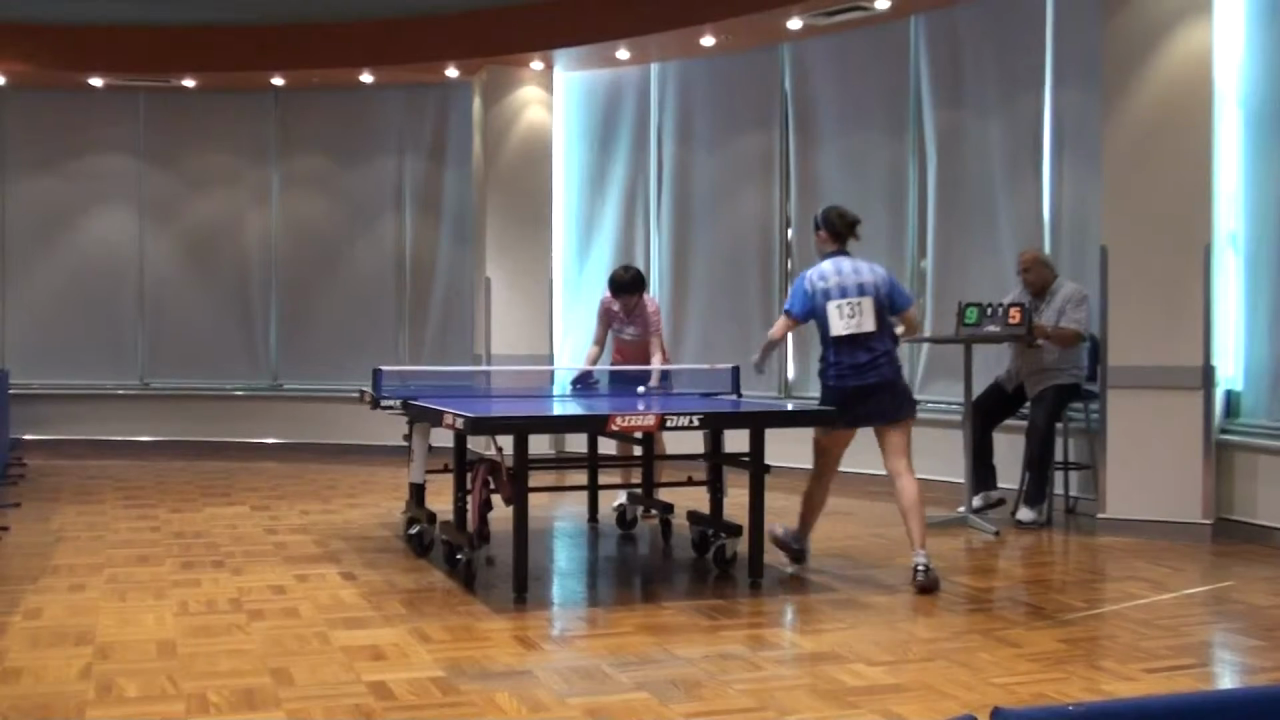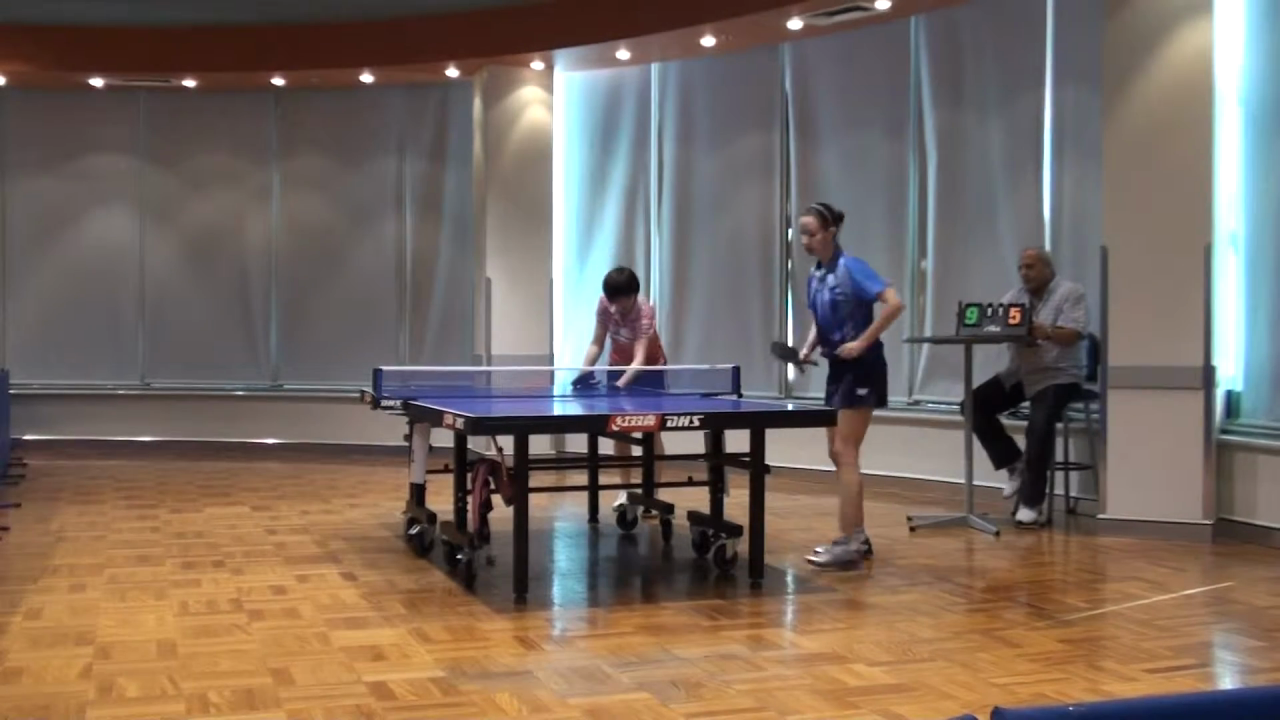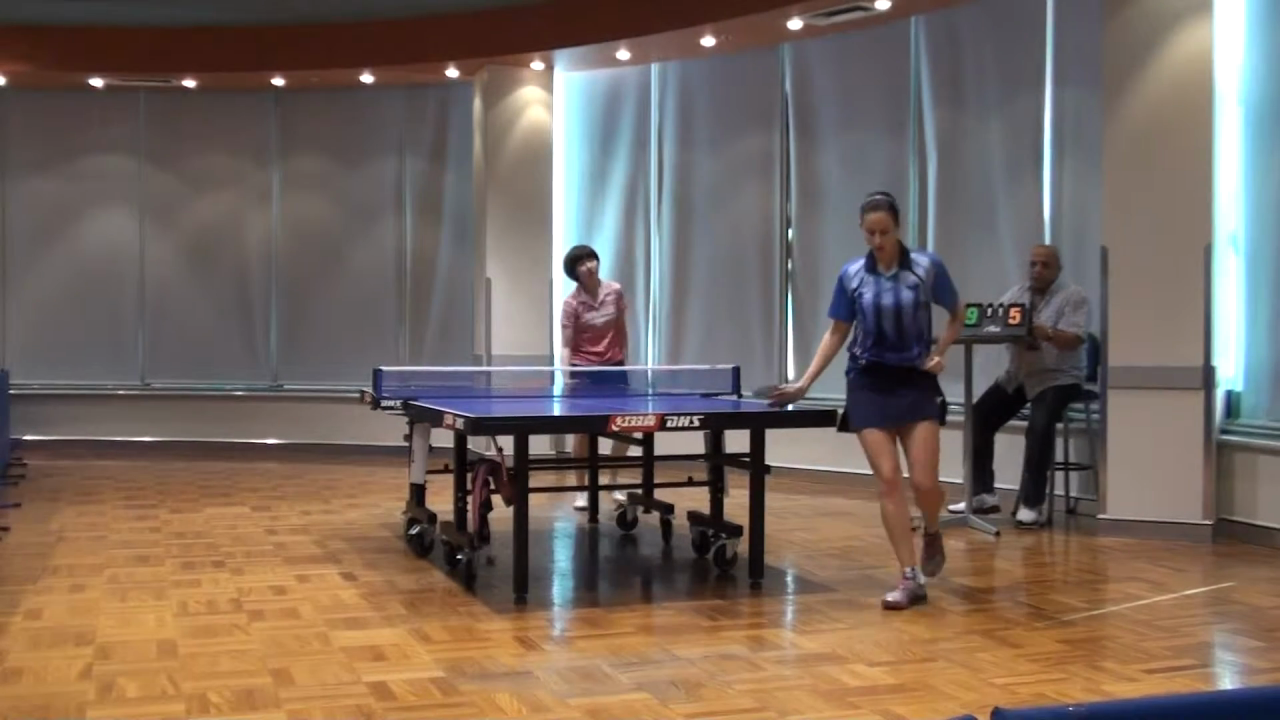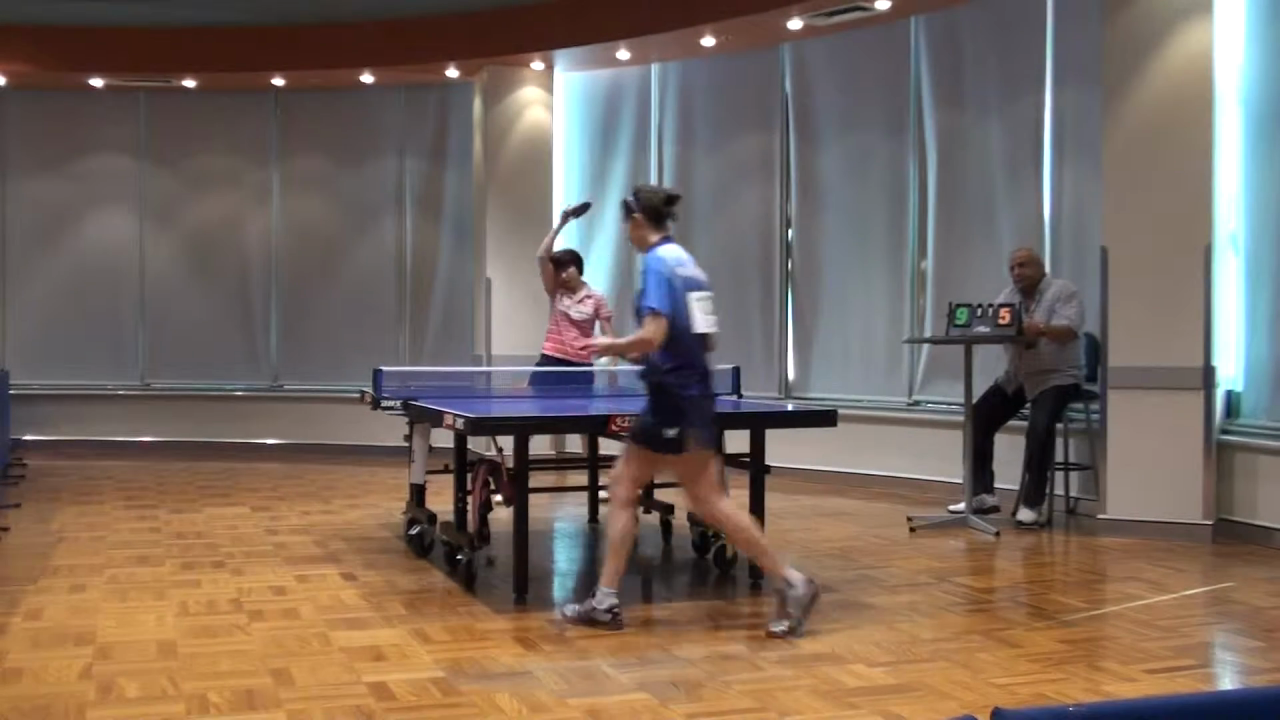
dt=1s
person 1, frame 1
left shoulder: (811, 279)
right shoulder: (878, 274)
left elbow: (778, 333)
right elbow: (912, 325)
left wrist: (761, 356)
left hip: (840, 385)
right hip: (886, 382)
left knee: (824, 469)
right knee: (901, 471)
left ankle: (799, 540)
right ankle: (920, 560)
person 1, frame 2
left shoulder: (852, 266)
right shoulder: (816, 274)
left elbow: (895, 303)
left wrist: (863, 342)
right wrist: (809, 346)
left hip: (860, 369)
right hip: (840, 370)
left knee: (845, 453)
right knee: (840, 453)
left ankle: (847, 542)
right ankle: (856, 537)
person 1, frame 3
left shoulder: (929, 268)
right shoulder: (852, 275)
left elbow: (956, 314)
right elbow: (836, 333)
left wrist: (940, 352)
right wrist: (804, 382)
left hip: (917, 383)
right hip: (869, 384)
left knee: (925, 482)
right knee: (888, 480)
left ankle: (932, 534)
right ankle: (911, 577)
person 1, frame 4
left shoulder: (657, 261)
right shoulder: (682, 261)
left elbow: (653, 336)
right elbow: (704, 340)
left wrist: (612, 346)
right wrist: (632, 348)
left hip: (677, 399)
right hip: (678, 397)
left knee: (710, 505)
right knee: (622, 490)
left ankle: (792, 585)
right ankle: (605, 602)
person 2, frame 1
left shoulder: (1073, 294)
right shoulder: (1018, 296)
left elbow: (1075, 336)
left wrist: (1046, 331)
left hip: (1058, 377)
right hip: (1019, 375)
left knee: (1039, 425)
right knee: (976, 414)
left ankle: (1034, 503)
right ankle: (986, 490)
person 2, frame 2
left shoulder: (1071, 293)
right shoulder: (1015, 295)
left elbow: (1073, 335)
left wrist: (1047, 332)
left hip: (1057, 376)
right hip: (1018, 374)
left knee: (1039, 425)
right knee: (974, 404)
left ankle: (1032, 504)
right ankle: (1015, 464)
person 2, frame 3
left shoulder: (1074, 296)
right shoulder: (1015, 293)
left elbow: (1074, 340)
left wrist: (1048, 334)
left hip: (1058, 378)
right hip: (1017, 376)
left knee: (1039, 427)
right knee: (978, 417)
left ankle: (1032, 504)
right ankle: (983, 494)
person 2, frame 4
left shoulder: (1064, 291)
right shoulder: (1008, 295)
left elbow: (1068, 332)
left wrist: (1040, 328)
left hip: (1057, 378)
right hip: (1017, 377)
left knee: (1039, 428)
right knee: (978, 418)
left ankle: (1032, 504)
right ankle: (983, 494)
person 3, frame 1
left shoulder: (650, 309)
right shoulder: (606, 303)
left elbow: (657, 354)
right elbow: (598, 344)
left wrist: (654, 381)
right wrist: (584, 371)
left hip: (649, 369)
right hip: (620, 369)
left knee: (652, 431)
left ankle: (653, 493)
right ankle: (625, 489)
person 3, frame 2
left shoulder: (645, 312)
right shoulder: (604, 306)
left elbow: (640, 360)
right elbow: (597, 344)
left wrist: (622, 383)
right wrist: (583, 372)
left hip: (649, 370)
right hip: (618, 369)
right ankle: (626, 489)
person 3, frame 3
left shoulder: (615, 291)
right shoulder: (571, 303)
left elbow: (621, 330)
right elbow: (567, 345)
left wrist: (626, 361)
right wrist: (565, 374)
left hip: (614, 367)
right hip: (584, 370)
right knee: (584, 430)
left ankle: (613, 481)
right ankle: (582, 490)
person 3, frame 4
left shoulder: (596, 299)
right shoulder: (555, 291)
left elbow: (610, 336)
right elbow: (541, 257)
right wrist: (561, 223)
left hip: (580, 367)
right hip: (550, 363)
